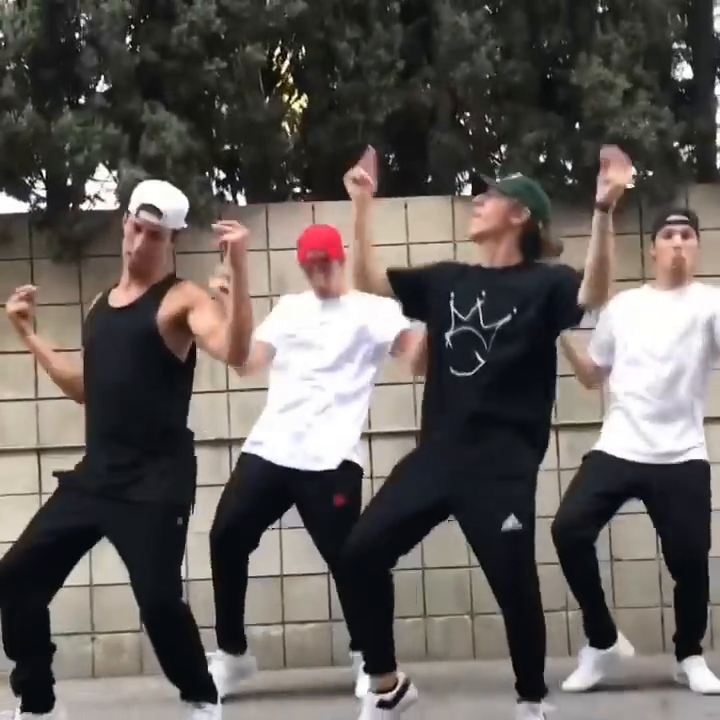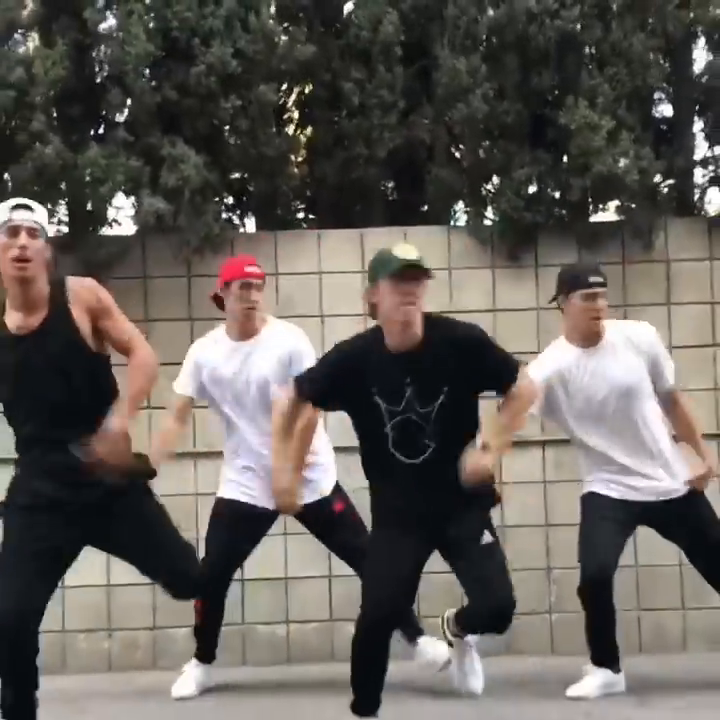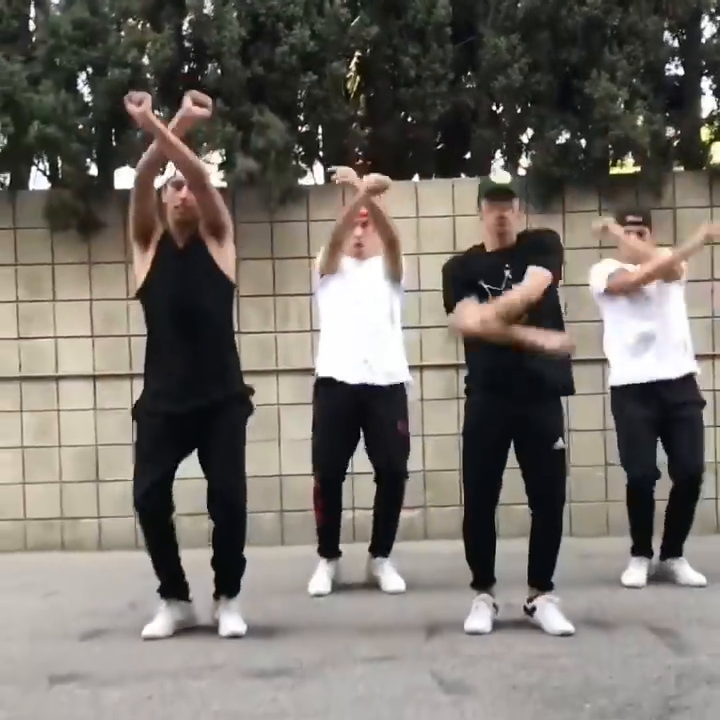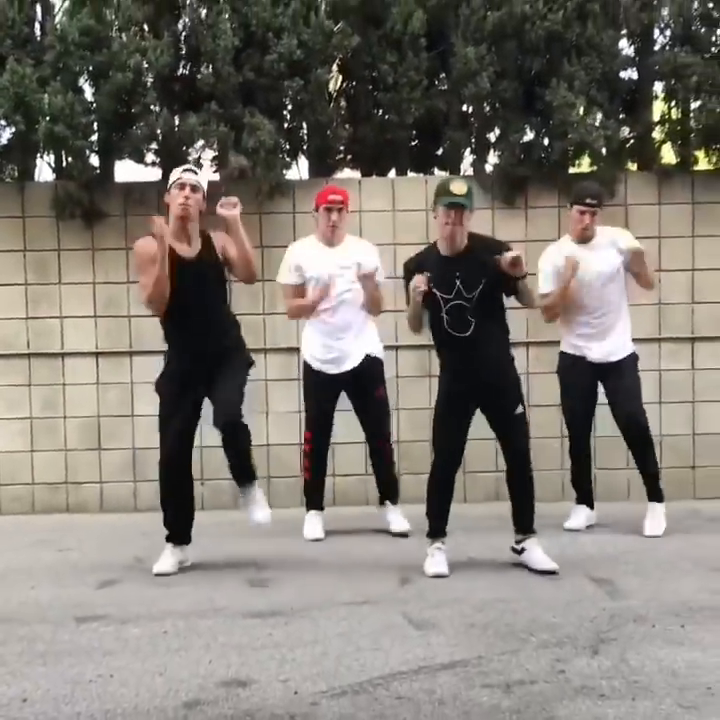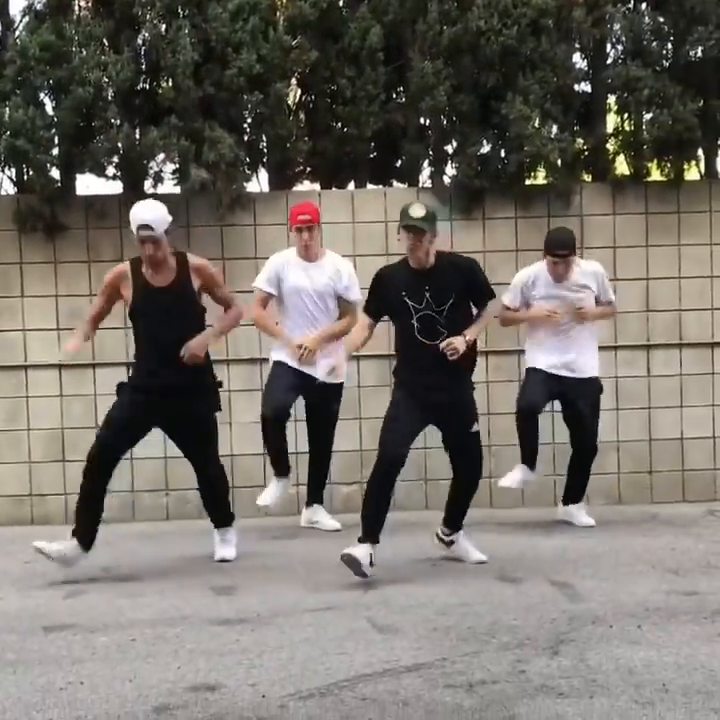
dt=1s
person 1, frame 1
left shoulder: (182, 299)
right shoulder: (102, 301)
left elbow: (234, 351)
right elbow: (80, 387)
left wrist: (238, 266)
left hip: (157, 481)
right hip: (94, 476)
left knee: (158, 599)
person 1, frame 2
left shoulder: (83, 296)
left elbow: (144, 357)
left wrist: (121, 421)
left hip: (111, 480)
left knee: (188, 575)
left ankle: (182, 584)
person 1, frame 3
left shoulder: (217, 235)
right shoulder: (149, 240)
left elbow: (201, 176)
right elbow: (143, 180)
left wrist: (157, 127)
right wrist: (172, 128)
left hip: (222, 398)
right hip: (162, 400)
left knee: (228, 501)
right knee: (150, 502)
left ankle: (227, 598)
right ankle: (175, 600)
person 1, frame 4
left shoulder: (218, 241)
right shoulder: (150, 245)
left elbow: (250, 275)
right elbow: (156, 305)
left wrist: (235, 223)
right wrist: (161, 250)
left hip: (226, 356)
right hip: (182, 364)
left knee: (230, 419)
right knee: (173, 454)
left ankle: (248, 483)
right ankle: (177, 545)
person 1, frame 5
left shoulder: (197, 269)
right shoulder: (121, 276)
left elbow: (234, 310)
right elbow: (94, 317)
left wrist: (208, 337)
right wrist: (80, 337)
left hip: (191, 387)
right hip: (143, 386)
left knee: (206, 464)
right knee: (101, 456)
left ankle: (224, 530)
right ankle: (80, 541)
person 2, frame 1
left shoulder: (545, 283)
right shoulder: (444, 278)
left elbow: (594, 296)
right elbow: (371, 284)
left wrist: (604, 211)
right wrist: (363, 206)
left hip: (503, 460)
right hip: (437, 451)
left knee: (515, 584)
right knee: (364, 550)
person 2, frame 2
left shoulder: (459, 339)
right shoulder: (352, 358)
left elbow: (523, 390)
right elbow: (297, 403)
left wrist: (489, 447)
right wrist: (286, 472)
left hip: (463, 505)
right hip: (399, 512)
left knee: (496, 607)
right knee: (378, 619)
left ankle: (458, 628)
person 2, frame 3
left shoulder: (542, 245)
right shoulder: (460, 267)
left elbow: (531, 290)
right elbow: (466, 324)
left wrist: (488, 315)
right wrist: (534, 337)
left hip: (541, 395)
right hip: (487, 399)
left knee: (548, 503)
right knee: (479, 504)
left ankle: (540, 595)
right ankle: (483, 595)
person 2, frame 4
left shoulder: (491, 252)
right shoulder: (420, 264)
left elbow: (529, 303)
right elbow: (416, 326)
left wrist: (519, 275)
right wrist: (413, 301)
left hip: (498, 372)
right hip: (455, 377)
left knee: (519, 455)
right knee: (445, 461)
left ankle: (525, 540)
right ankle: (436, 544)
person 2, frame 5
left shoulder: (463, 269)
right shoulder: (388, 278)
left elbow: (487, 309)
right elbow: (366, 321)
left wrist: (467, 337)
right wrist: (346, 352)
left hip: (455, 386)
right hip: (410, 389)
left knee: (469, 466)
right knee: (389, 459)
left ankle: (451, 533)
right ankle: (366, 546)
person 3, frame 1
left shoulder: (374, 308)
right shoulder: (288, 309)
left elbow: (414, 350)
right elbow: (247, 363)
right wrist: (226, 305)
left hip: (331, 455)
right hip: (268, 447)
left knee: (345, 555)
right knee: (226, 540)
left ankle: (365, 656)
right ankle: (231, 652)
person 3, frame 2
left shoulder: (289, 341)
right shoulder: (203, 353)
right elbow: (177, 417)
right wrist: (155, 451)
left hip: (311, 478)
right hip: (244, 484)
left knee: (365, 557)
right knee: (212, 574)
left ankle: (417, 637)
right ankle: (203, 662)
person 3, frame 3
left shoulder: (388, 271)
right shoulder: (331, 268)
left elbow: (392, 239)
right elbow: (338, 234)
left wrist: (372, 198)
right wrist: (361, 194)
left hip: (386, 384)
right hip: (334, 384)
left knee: (393, 474)
right knee: (327, 476)
left ankle: (381, 559)
right ankle: (327, 560)
person 3, frame 4
left shoulder: (363, 250)
right shoulder: (299, 252)
left elbow: (376, 308)
right elbow: (292, 309)
left wrist: (368, 285)
right wrist: (315, 301)
left hip: (362, 353)
right hip: (320, 357)
left knee: (378, 429)
right knee: (316, 435)
left ankle: (390, 503)
right ankle: (314, 510)
person 3, frame 5
left shoulder: (341, 267)
right shoulder: (279, 263)
left elbow: (349, 319)
right elbow: (258, 312)
left wrist: (317, 340)
right wrist: (289, 341)
left hip: (327, 366)
right hip: (288, 359)
left knee: (322, 439)
right knee: (273, 412)
left ankle: (313, 507)
right ankle: (280, 475)
person 4, frame 1
right shoulder: (621, 306)
right elbow: (593, 378)
right wrist: (562, 340)
left hip: (680, 455)
right hip: (616, 448)
right knee: (568, 531)
right ankle: (602, 643)
person 4, frame 2
left shoulder: (639, 337)
right shoulder: (548, 369)
left elbow: (670, 397)
left hip: (672, 483)
right hip: (609, 491)
right knee: (594, 578)
right ankle: (605, 669)
person 4, frame 3
left shoulder: (670, 269)
right shoulder: (604, 272)
left elbow: (668, 264)
right elbow: (639, 277)
left wrist: (621, 235)
left hip: (679, 379)
right hip: (631, 385)
right knee: (641, 476)
left ankle: (672, 556)
right ankle: (640, 556)
person 4, frame 4
left shoulder: (618, 240)
right shoulder: (553, 256)
left elbow: (647, 283)
right elbow: (549, 313)
left wrist: (640, 258)
right wrist: (567, 284)
left hip: (618, 353)
right hip: (576, 356)
left knee: (635, 423)
right knee: (578, 434)
left ankle: (655, 500)
right ankle: (583, 505)
person 4, frame 5
left shoulder: (594, 271)
right shoulder: (528, 277)
left elbow: (610, 307)
right elbow: (504, 316)
left wrist: (591, 314)
right wrist: (532, 314)
left hip: (582, 373)
right hip: (542, 368)
left knee: (586, 443)
right knee: (526, 407)
left ankle: (572, 503)
right ankle: (527, 465)
